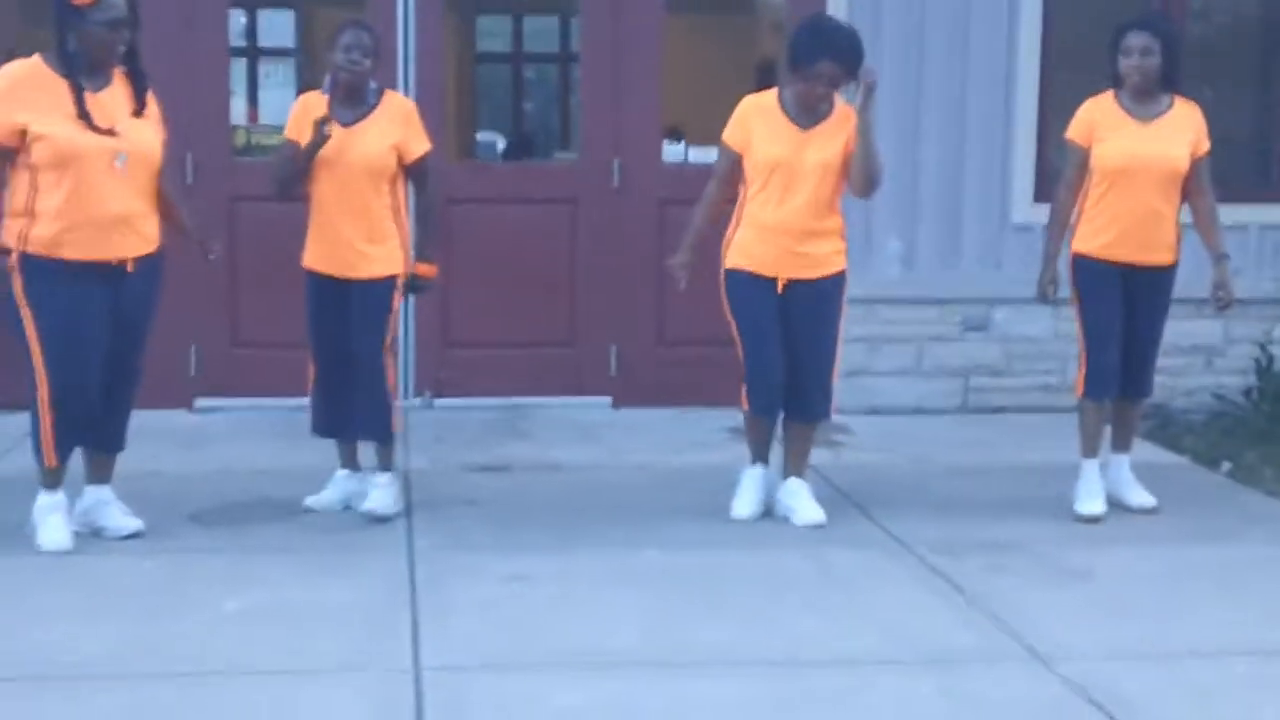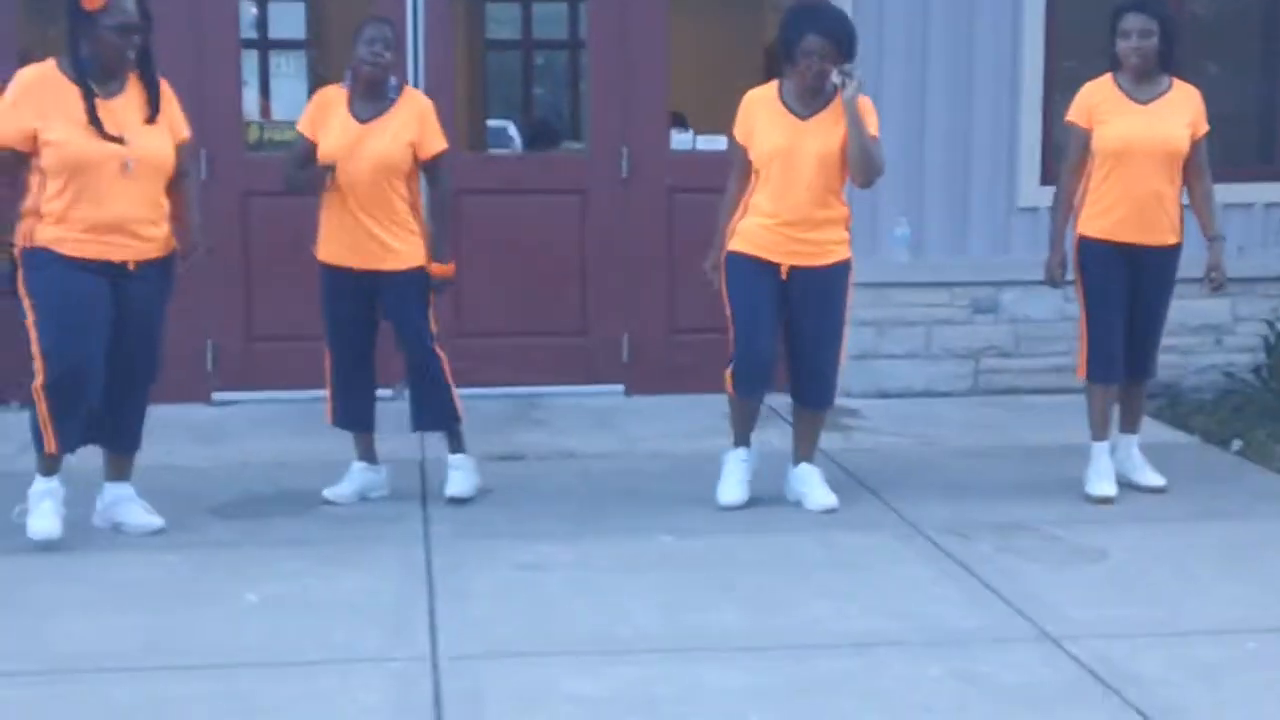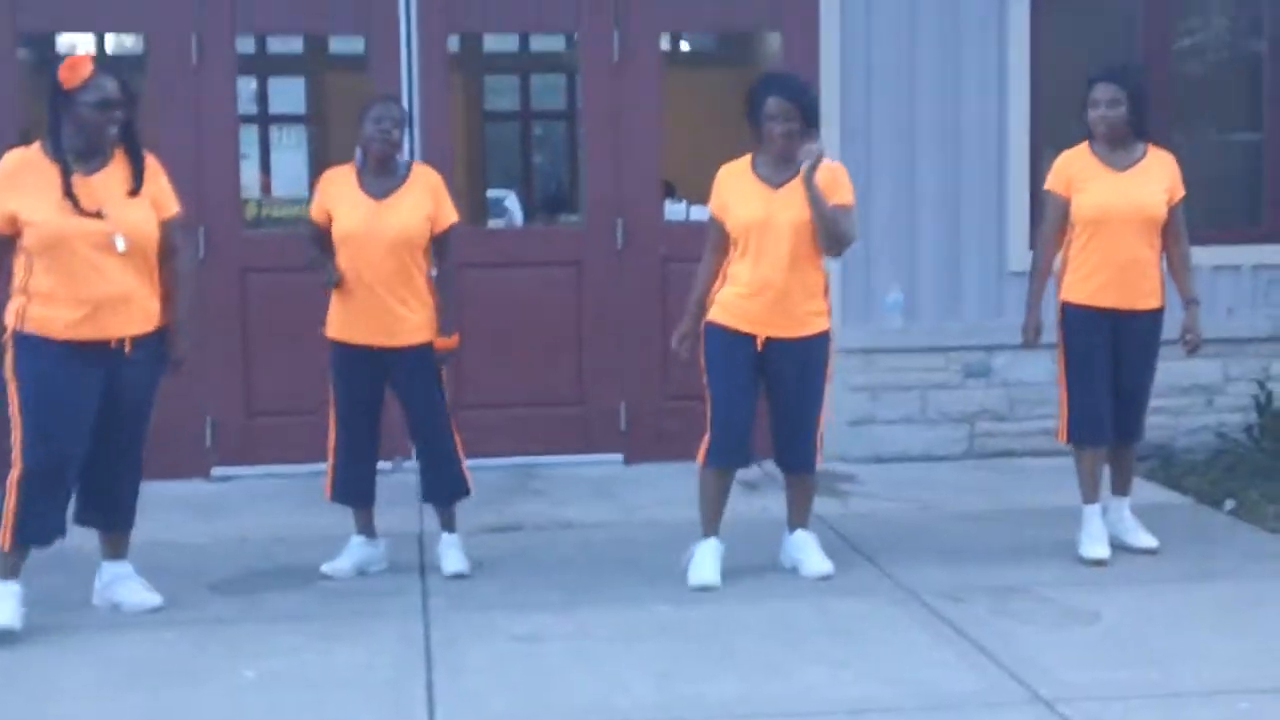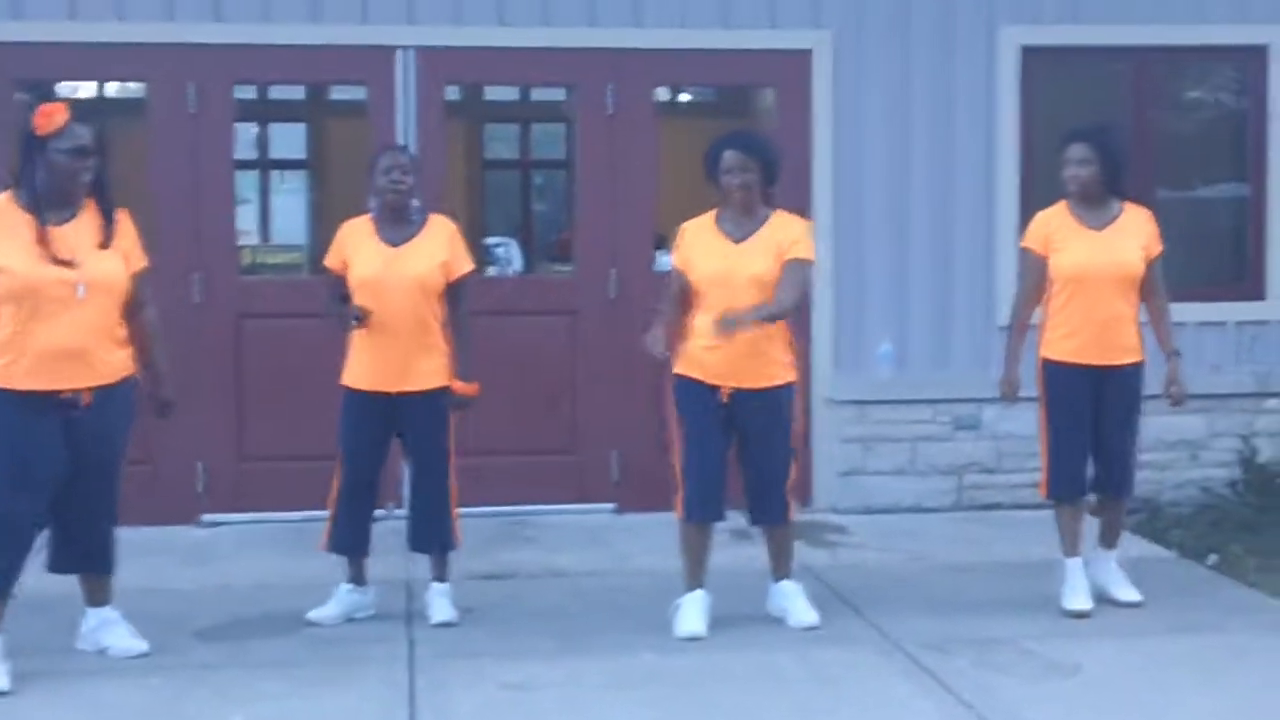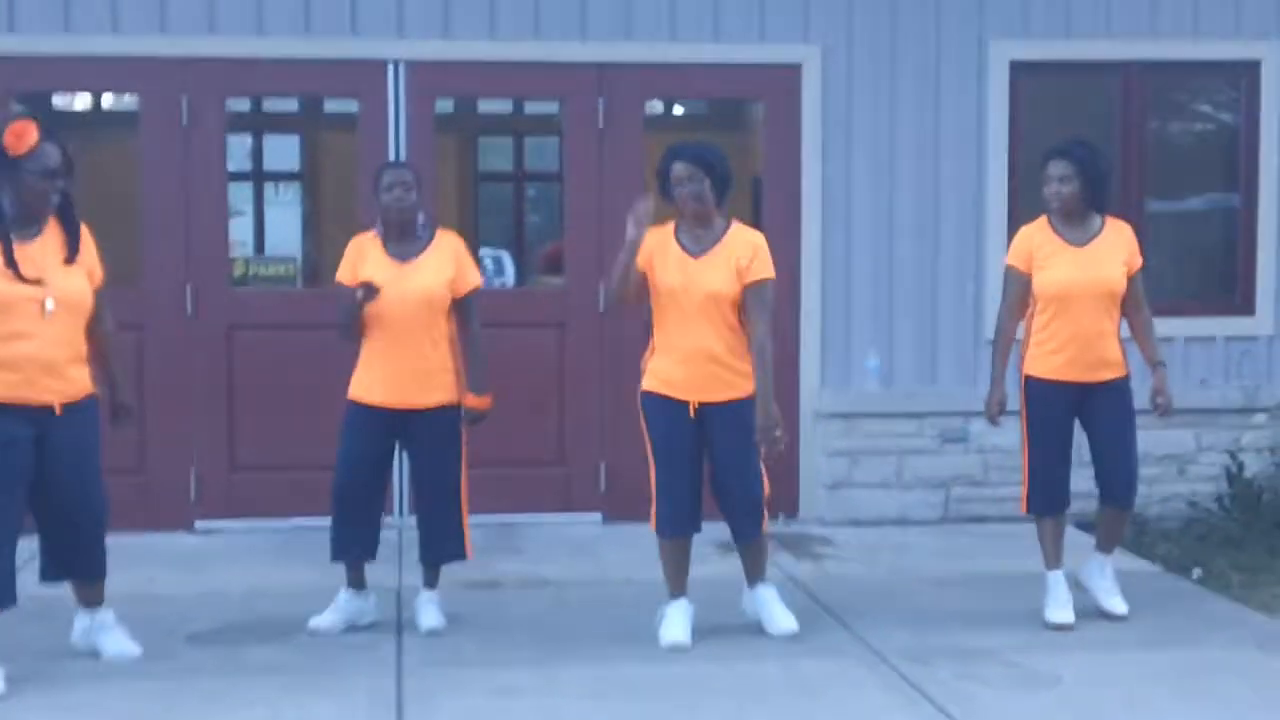
dt=0.2s
person 1, frame 1
left shoulder: (135, 87)
left wrist: (183, 228)
left hip: (134, 261)
right hip: (53, 263)
left knee: (116, 380)
right knee: (64, 379)
left ankle: (98, 494)
right ankle: (51, 496)
person 1, frame 2
left shoulder: (155, 91)
left elbow: (180, 173)
left wrist: (189, 230)
left hip: (145, 263)
right hip: (61, 258)
left knee: (132, 377)
right knee: (65, 370)
left ankle: (118, 491)
right ankle: (47, 483)
person 1, frame 3
left shoulder: (144, 168)
left elbow: (174, 253)
left wrist: (177, 327)
left hip: (135, 343)
right hip: (49, 344)
left knee: (119, 457)
left ankle: (116, 571)
person 1, frame 4
left shoulder: (112, 220)
left elbow: (139, 307)
left wrist: (157, 376)
left hip: (102, 392)
left knee: (92, 507)
left ankle: (100, 617)
person 1, frame 5
left shoulder: (74, 234)
left elbow: (95, 320)
left wrist: (113, 386)
left hip: (69, 404)
left knee: (80, 515)
left ankle: (94, 618)
person 2, frame 1
left shoulder: (849, 122)
right shoulder: (752, 111)
left elbow: (865, 186)
right elbow: (720, 184)
left wrist: (863, 112)
right wrist: (687, 247)
left hip: (819, 272)
right hip: (751, 267)
left knee: (811, 380)
right knee: (765, 375)
left ankle: (793, 483)
right ankle: (756, 469)
person 2, frame 2
left shoulder: (856, 109)
right shoulder: (756, 103)
left elbow: (866, 175)
right elbow: (738, 180)
left wrist: (849, 104)
right wrist: (717, 246)
left hip: (823, 259)
right hip: (754, 253)
left knee: (817, 369)
right knee: (751, 358)
left ankle: (804, 469)
right ankle: (739, 453)
person 2, frame 3
left shoulder: (829, 176)
right shoulder: (730, 177)
left elbow: (837, 244)
right elbow: (713, 254)
left wrist: (809, 182)
right wrist: (690, 318)
left hip: (802, 330)
right hip: (732, 326)
left knee: (799, 437)
right knee: (725, 432)
left ankle: (799, 536)
right ankle: (708, 542)
person 2, frame 4
left shoulder: (791, 231)
right shoulder: (692, 232)
left elbow: (790, 299)
right elbow: (675, 302)
left wrist: (745, 317)
right wrist: (662, 330)
left hip: (768, 381)
right hip: (699, 379)
left knee: (772, 488)
right knee: (698, 486)
left ankle: (784, 586)
right ankle: (694, 595)
person 2, frame 5
left shoulder: (749, 244)
right shoulder: (653, 243)
left elbow: (759, 326)
right elbow: (619, 292)
left wrist: (768, 402)
right wrist: (631, 239)
left hip: (734, 395)
right hip: (666, 394)
left knee: (744, 499)
right knee: (672, 501)
left ankle: (760, 590)
right ankle: (677, 604)
person 3, frame 1
left shoulder: (1189, 118)
right shoulder: (1093, 113)
left elbow: (1201, 197)
right elbow: (1067, 191)
left wrist: (1220, 261)
right wrist: (1050, 259)
left hip: (1156, 265)
right hip: (1097, 260)
left knee: (1137, 368)
right knee: (1100, 364)
left ankle: (1119, 471)
right ankle: (1089, 473)
person 3, frame 2
left shoulder: (1188, 99)
right shoulder: (1093, 95)
left elbow: (1198, 179)
right elbow: (1069, 174)
left wrist: (1214, 242)
right wrist: (1056, 242)
left hip: (1160, 246)
right hip: (1101, 242)
left knee: (1142, 349)
right knee: (1104, 346)
left ankle: (1128, 450)
right ankle: (1099, 456)
person 3, frame 3
left shoulder: (1164, 165)
right shoulder: (1070, 164)
left elbow: (1176, 243)
right elbow: (1048, 240)
left wrist: (1190, 306)
right wrist: (1033, 306)
left hip: (1143, 310)
right hip: (1084, 308)
left knee: (1130, 413)
right knee: (1089, 410)
left ankle: (1120, 512)
right ankle: (1090, 519)
person 3, frame 4
left shoulder: (1141, 222)
right shoulder: (1048, 224)
left elbow: (1154, 297)
right elbow: (1026, 298)
left wrist: (1172, 358)
right wrist: (1011, 362)
left hip: (1123, 364)
right hip: (1064, 364)
left knee: (1118, 468)
right knee: (1067, 466)
left ankle: (1106, 563)
right ankle: (1074, 572)
person 3, frame 5
left shoulder: (1122, 236)
right shoulder: (1029, 240)
left elbow: (1136, 310)
right elbow: (1009, 316)
left wrist: (1158, 369)
right wrist: (996, 382)
left hip: (1108, 379)
right hip: (1047, 380)
left knee: (1121, 479)
right knee: (1049, 481)
left ankle: (1100, 567)
right ankle: (1056, 585)
person 4, frame 1
left shoulder: (399, 111)
right shoulder: (308, 107)
left elbow: (422, 188)
right elbow: (284, 187)
left wrist: (423, 259)
right wrist: (312, 146)
left hip: (380, 264)
right hip: (323, 264)
left knee: (370, 360)
right knee: (329, 363)
left ankle: (385, 476)
right ankle: (349, 473)
person 4, frame 2
left shoulder: (416, 107)
right shoulder: (324, 102)
left elbow: (438, 187)
right elbow: (292, 175)
left wrist: (440, 258)
right wrist: (316, 176)
left hip: (401, 258)
right hip: (339, 259)
left knee: (422, 351)
right knee: (348, 358)
left ankle: (459, 456)
right ankle: (366, 466)
person 4, frame 3
left shoulder: (427, 183)
right shoulder: (333, 182)
left elbow: (444, 262)
right elbow: (319, 244)
left wrist: (446, 330)
right wrist: (328, 270)
left hip: (414, 334)
right hip: (350, 336)
left knee: (433, 428)
right knee: (353, 433)
left ankle: (449, 536)
right ankle: (366, 540)
person 4, frame 4
left shoulder: (443, 231)
right shoulder: (350, 234)
left elbow: (457, 311)
right elbow: (338, 296)
left wrist: (464, 377)
right wrist: (348, 312)
left hip: (427, 382)
right hip: (365, 382)
left knee: (433, 479)
right knee: (355, 480)
left ankle: (439, 586)
right ankle: (355, 588)
person 4, frame 5
left shoulder: (450, 247)
right shoulder: (360, 248)
left elbow: (467, 325)
right elbow: (348, 329)
left wrist: (476, 390)
right wrist: (359, 306)
left hip: (436, 397)
right hip: (370, 395)
left knee: (439, 491)
right knee: (351, 487)
left ankle: (429, 594)
right ankle: (355, 594)
